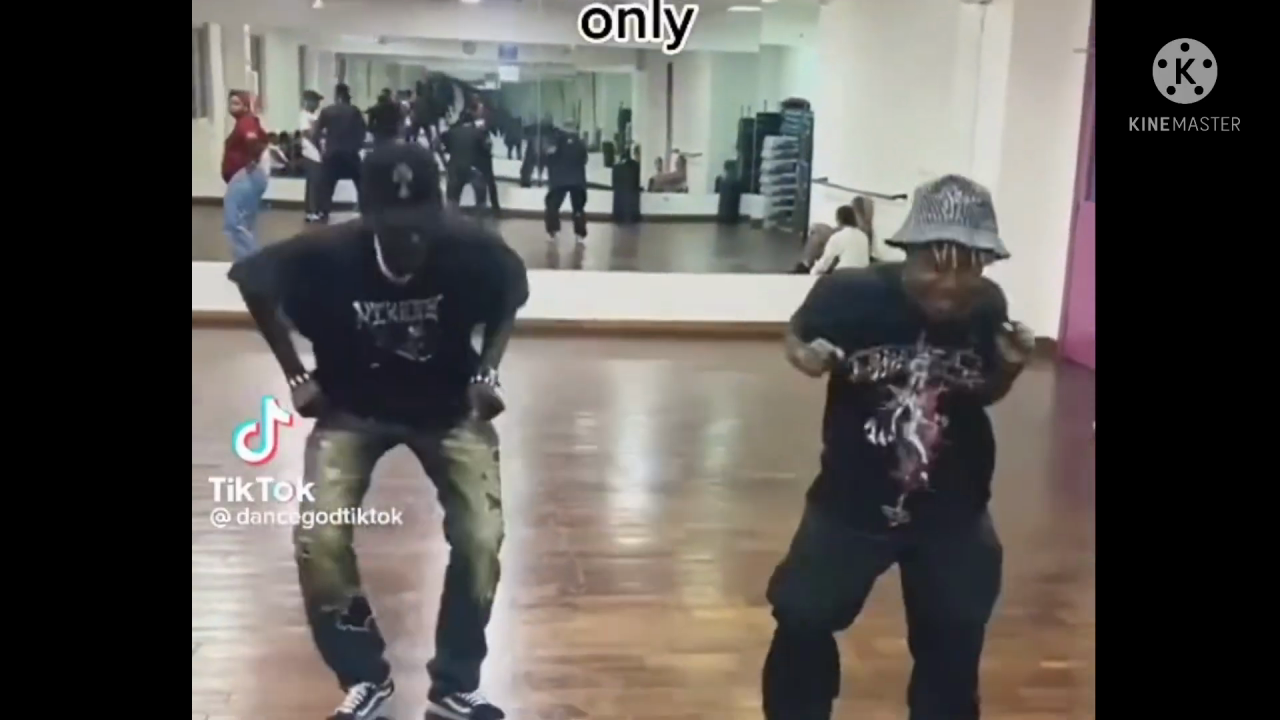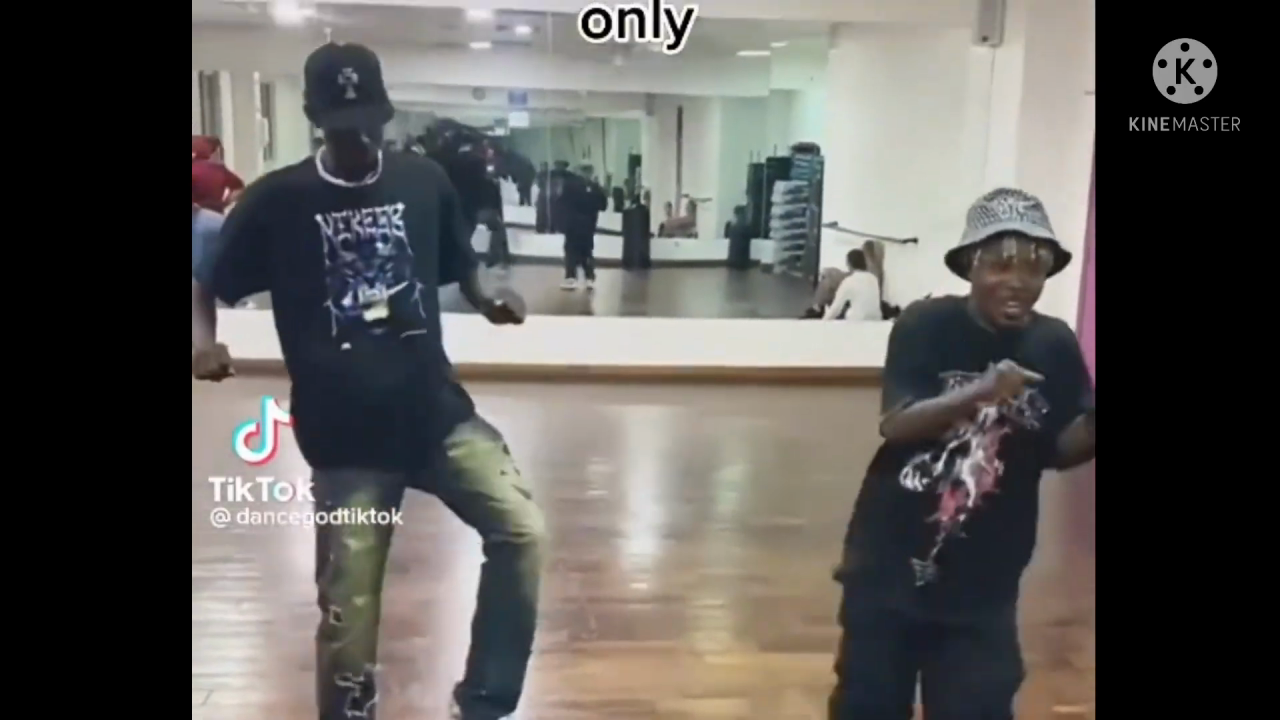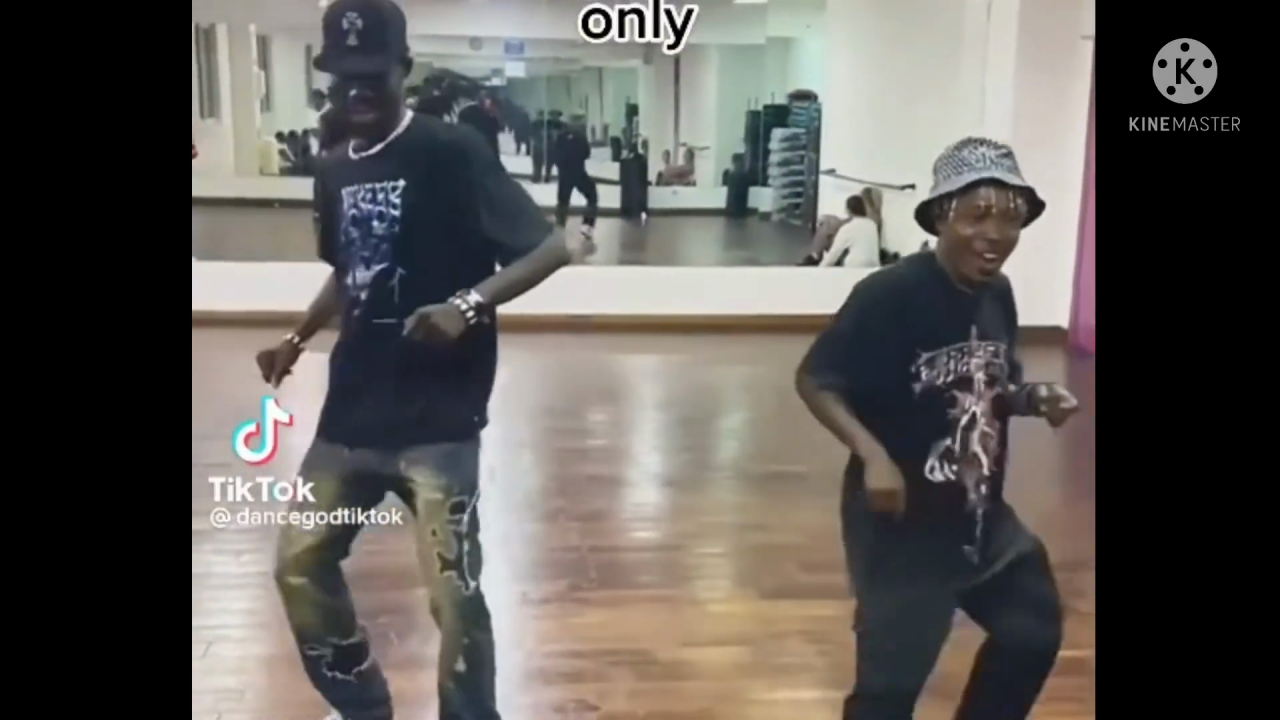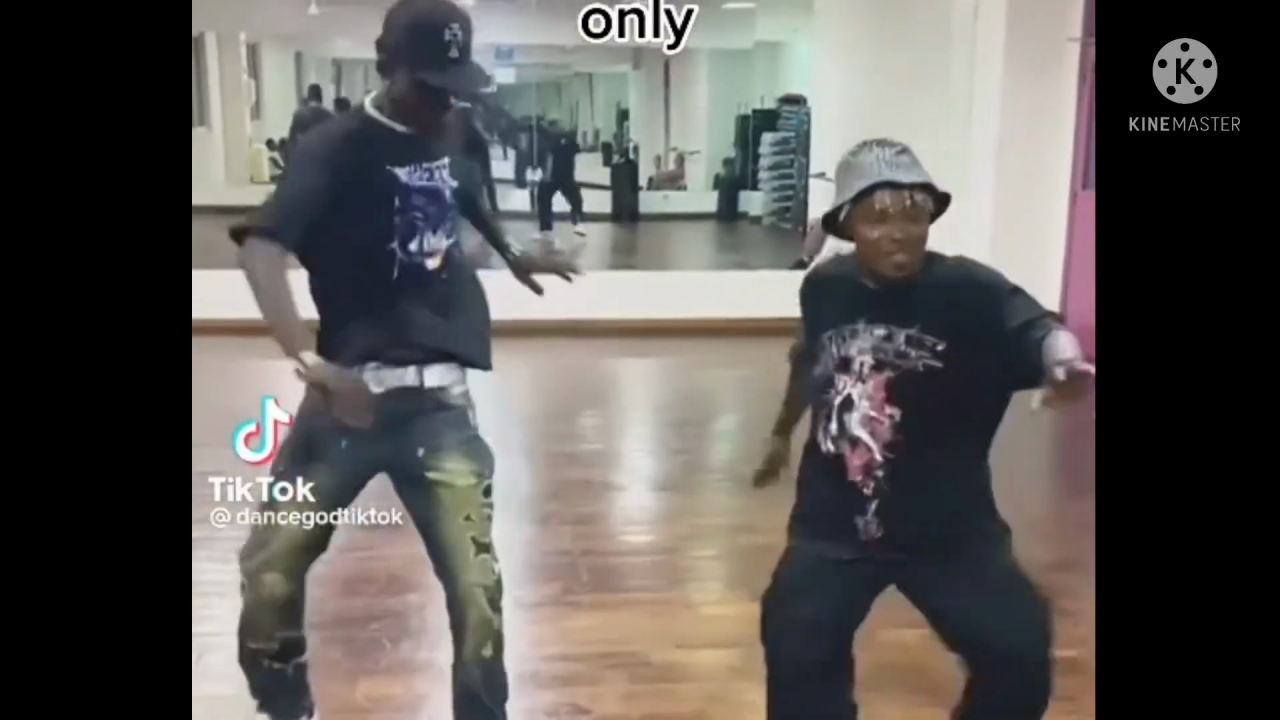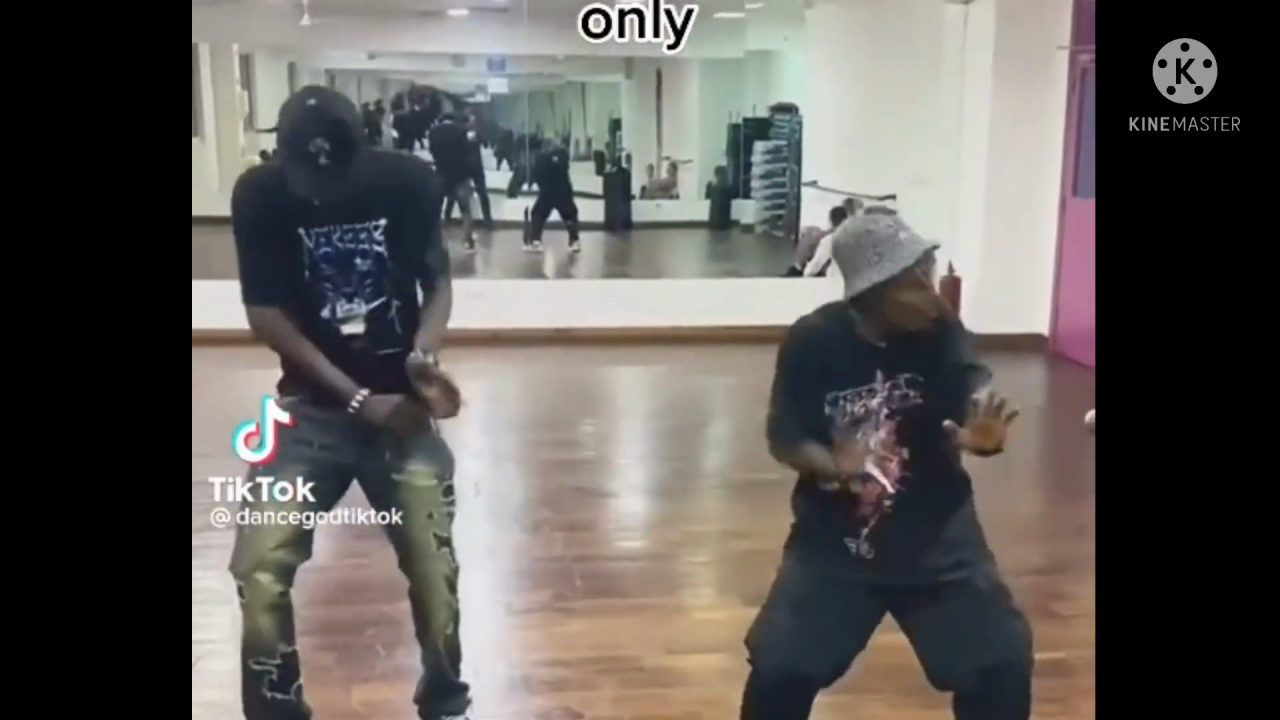
dt=0.7s
person 1, frame 1
left shoulder: (472, 248)
right shoulder: (324, 253)
left elbow: (514, 297)
right elbow: (250, 281)
left wrist: (487, 376)
right wrist: (296, 376)
left hip: (446, 408)
right hip: (351, 409)
left knee: (480, 539)
right knee: (318, 539)
person 1, frame 2
left shoulder: (424, 182)
right shoulder: (275, 202)
left elbow: (458, 269)
right elbow: (209, 286)
left wrist: (490, 300)
right wrist: (202, 343)
left hip: (437, 411)
right hip: (342, 435)
left knee: (520, 536)
right knee: (348, 605)
person 1, frame 3
left shoulder: (453, 154)
right shoulder: (335, 169)
left elbow: (551, 248)
left wrist: (468, 304)
right wrist: (296, 340)
left hip: (439, 412)
right hip: (352, 406)
left knee: (451, 592)
right knee: (298, 562)
person 1, frame 4
left shoulder: (443, 134)
right shoulder: (334, 151)
right elbow: (261, 248)
left wrist: (512, 257)
right wrist: (309, 361)
left hip: (437, 400)
right hip: (345, 399)
left knee: (475, 582)
right knee: (269, 571)
person 1, frame 5
left shoulder: (409, 181)
right shoulder: (258, 195)
left elbow: (438, 284)
right elbow: (265, 316)
left wrist: (426, 357)
right wrist: (355, 396)
left hip: (400, 408)
right hip: (310, 408)
left knee: (433, 572)
right knee: (259, 567)
person 2, frame 1
left shoulder: (988, 306)
right shoulder: (853, 293)
left elbow: (990, 393)
right elbow: (795, 339)
left wrist: (1010, 367)
right wrist: (807, 357)
left hip: (950, 510)
right hip: (850, 498)
left knee: (953, 633)
right knee: (804, 616)
person 2, frame 2
left shoulder: (1057, 345)
right shoulder: (927, 325)
left elbow: (1065, 448)
right elbow: (898, 428)
left wrist: (1093, 427)
right wrist: (975, 394)
left hip: (985, 561)
right hip: (893, 543)
person 2, frame 3
left shoulder: (997, 293)
right shoulder: (889, 294)
right elbow: (814, 381)
left wrist: (1037, 399)
right wrist: (874, 456)
left hip: (978, 516)
right hip: (901, 520)
left knee: (1034, 634)
person 2, frame 4
left shoulder: (968, 289)
right shoulder: (824, 285)
left elbow: (1040, 331)
left wrist: (1069, 364)
left hip: (944, 513)
right hip: (835, 516)
left knee: (1018, 656)
right knee: (797, 650)
person 2, frame 5
left shoulder: (939, 330)
right shoulder: (810, 344)
left elbow: (975, 390)
right elbow: (786, 441)
left wrist: (984, 429)
right wrist: (835, 464)
left hip: (936, 533)
right hip: (833, 537)
left knee: (1004, 661)
right knee: (780, 665)
